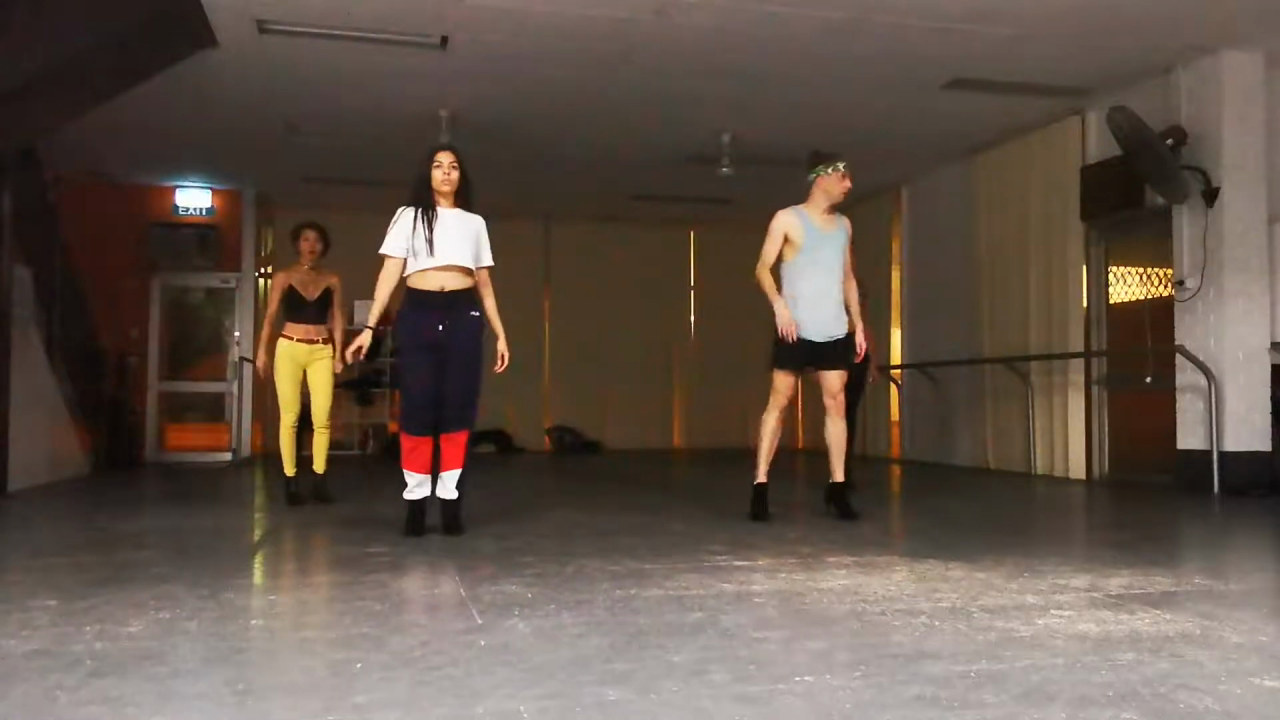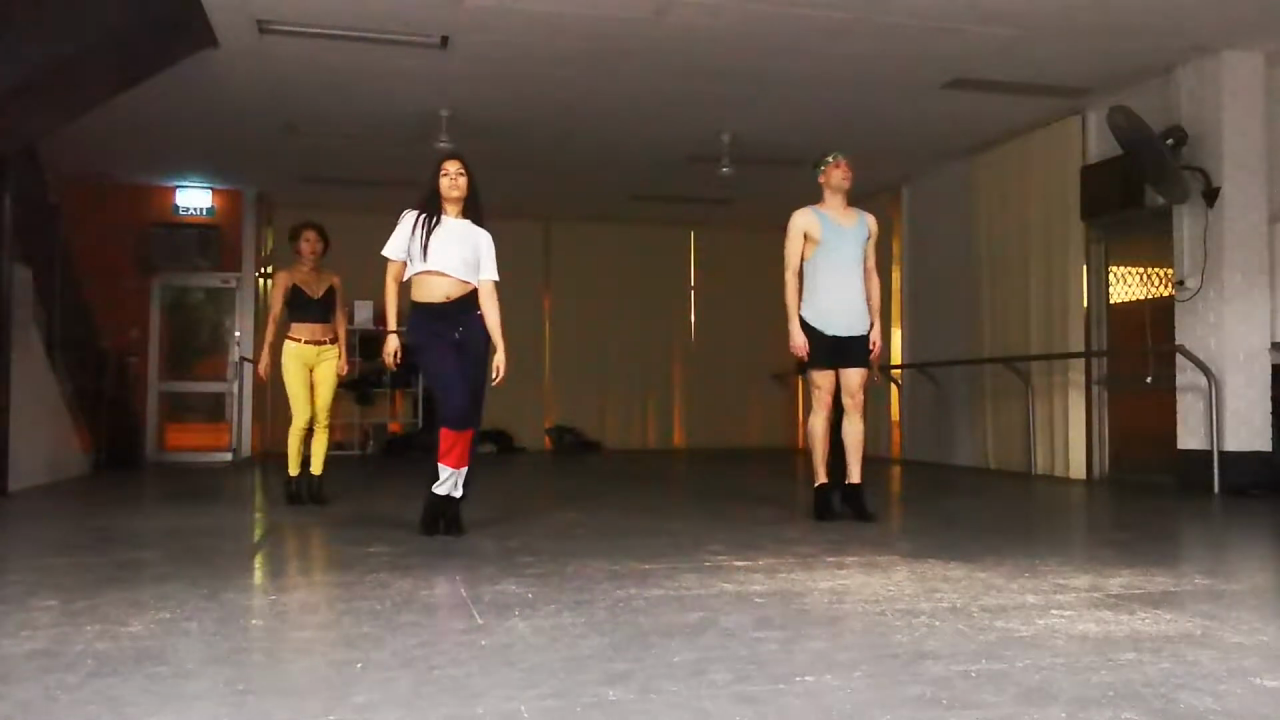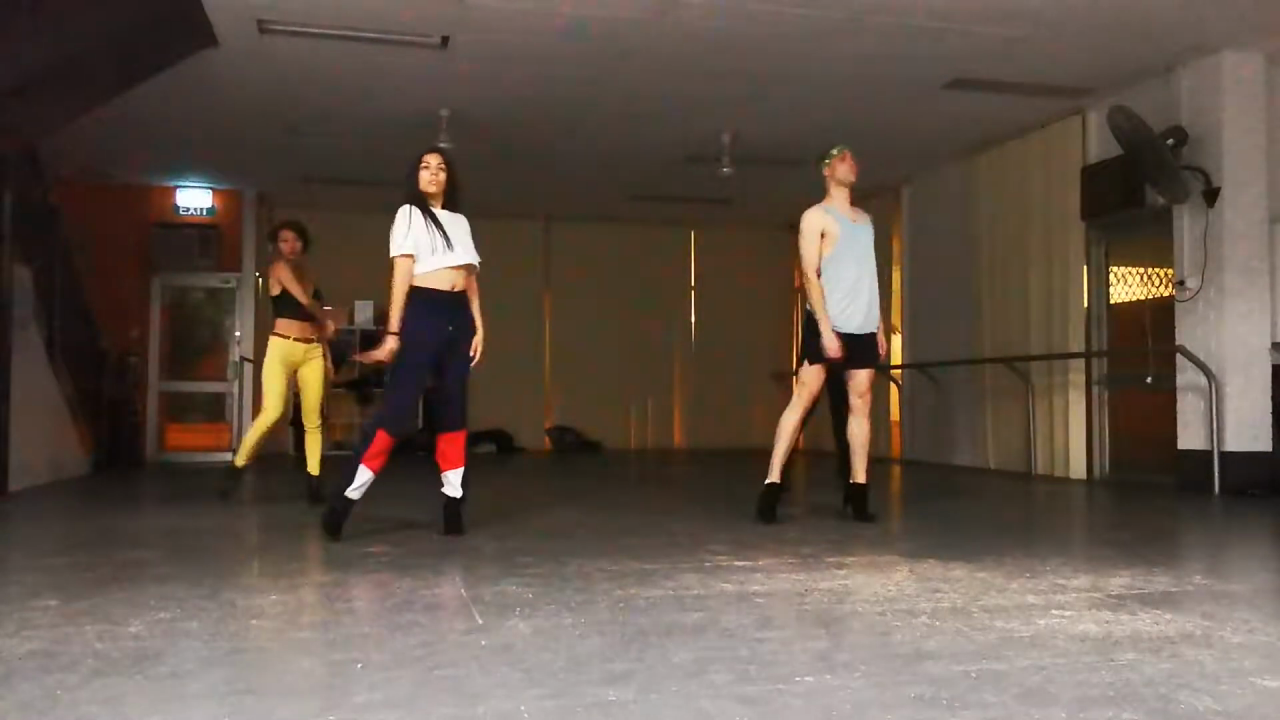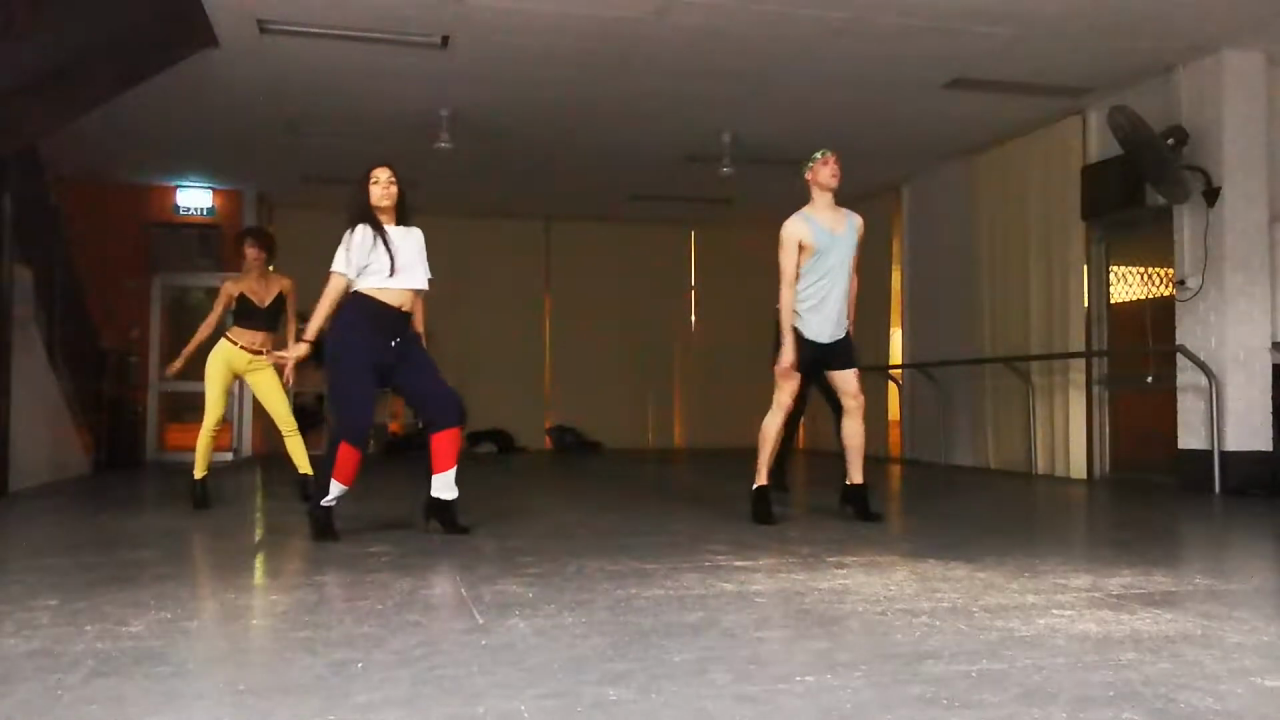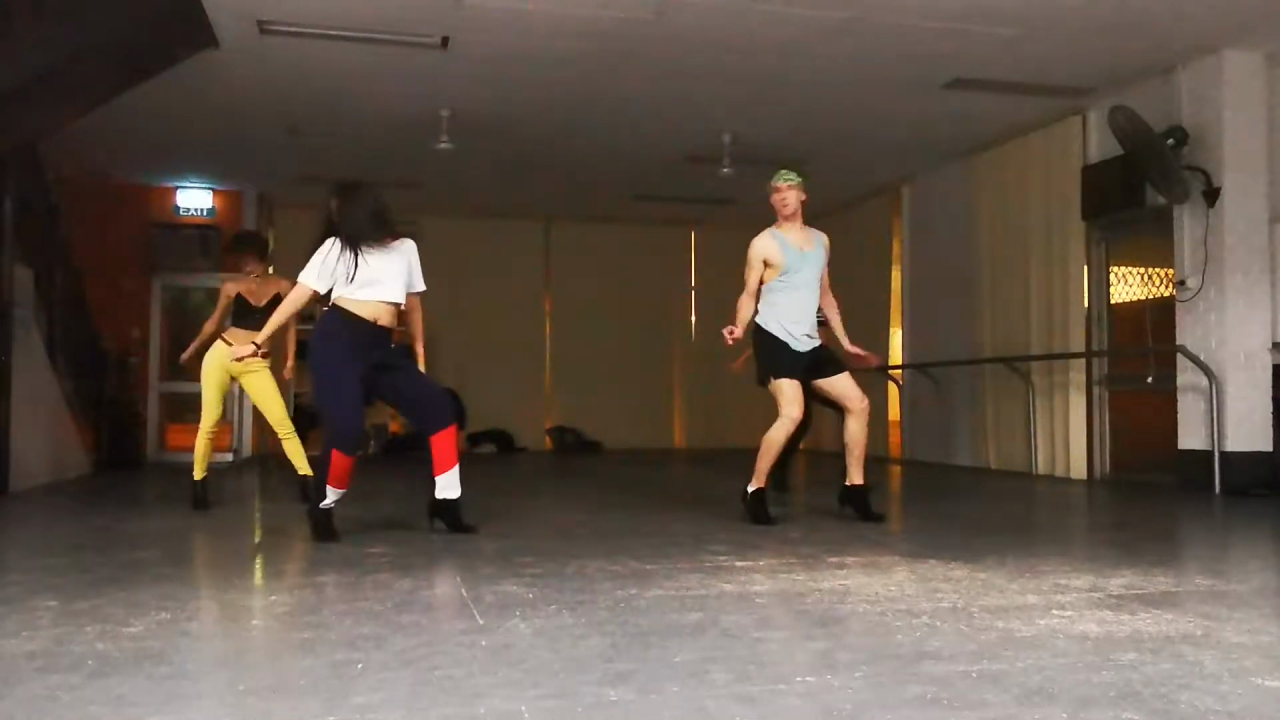
dt=1s
person 1, frame 1
left shoulder: (475, 223)
right shoulder: (409, 216)
left elbow: (485, 283)
right elbow: (389, 272)
left wrist: (501, 334)
right wrist: (369, 327)
left hip: (463, 315)
right hip: (418, 314)
left knee: (458, 406)
right knee: (417, 405)
left ankle: (449, 498)
right ankle: (416, 498)
person 1, frame 2
left shoulder: (480, 236)
right shoulder: (414, 220)
left elbow: (488, 294)
right elbow: (392, 278)
left wrist: (500, 348)
right wrist: (391, 331)
left hip: (469, 321)
right hip: (426, 323)
left knee: (469, 412)
right knee: (455, 404)
left ankle: (452, 498)
right ankle: (441, 491)
person 1, frame 3
left shoulder: (460, 221)
right shoulder: (409, 214)
right elbow: (402, 274)
left wrist: (479, 327)
right wrist: (393, 333)
left hip: (458, 316)
right hip: (422, 312)
left knee: (452, 408)
right knee: (400, 405)
left ankle: (452, 499)
right ankle: (349, 495)
person 1, frame 4
left shoulder: (415, 236)
right shoulder: (362, 234)
right elbow: (335, 287)
left wrist: (421, 344)
right wrist: (306, 340)
left hip: (401, 336)
right hip: (360, 329)
left knee: (446, 407)
right knee: (356, 422)
left ankle: (442, 500)
right ankle: (323, 506)
person 1, frame 5
left shoulder: (404, 247)
right shoulder: (337, 247)
left elbow: (413, 305)
right elbow: (299, 295)
left wrist: (420, 359)
right wrist: (258, 341)
left hip: (381, 348)
right hip: (338, 340)
left knee: (437, 406)
right knee: (346, 428)
left ankle: (446, 502)
right ankle: (322, 508)
person 2, frame 1
left shoulder: (844, 224)
right shoulder: (787, 219)
right elbow: (763, 268)
left wrist: (858, 324)
right wrist: (779, 305)
left hip: (835, 330)
right hip: (796, 329)
left knee: (836, 404)
right knee: (778, 402)
left ankle: (837, 486)
right ankle: (761, 484)
person 2, frame 2
left shoulder: (867, 221)
right shoulder: (804, 219)
left elbow: (871, 274)
right elbow: (791, 273)
left wrist: (876, 322)
right wrist: (794, 325)
left hip: (856, 327)
right hip: (818, 325)
left knee: (854, 404)
right knee: (822, 403)
left ankle: (853, 486)
right ankle: (822, 486)
person 2, frame 3
left shoulder: (865, 219)
right shoulder: (815, 217)
right elbow: (810, 275)
left wrist: (879, 325)
right wrist: (825, 328)
left hip: (864, 327)
right hip: (828, 323)
left knee: (861, 404)
right knee: (803, 398)
left ankle: (857, 489)
right ankle: (772, 484)
person 2, frame 4
left shoulder: (855, 222)
right shoulder: (795, 226)
right elbow: (786, 286)
left wrist: (849, 322)
right wrist: (787, 343)
left hip: (836, 333)
right hip: (800, 327)
left knee: (854, 404)
right knee: (783, 403)
left ankle: (855, 488)
right ankle: (761, 488)
person 2, frame 5
left shoulder: (821, 240)
right shoulder: (763, 244)
right elbow: (749, 296)
left wrist: (845, 341)
right wrist: (740, 328)
left hip: (810, 342)
right hip: (774, 339)
left knee: (858, 404)
right knee: (792, 414)
left ankle: (854, 488)
right ankle: (755, 491)
person 3, frame 1
left shoulder: (332, 280)
right shoulder: (283, 277)
left elbow: (337, 319)
right elbow: (270, 315)
left wrist: (339, 354)
right wrist: (262, 350)
left hip: (321, 352)
right hip: (289, 349)
left knee: (322, 418)
right knee: (289, 417)
left ankle: (319, 478)
right ankle: (291, 480)
person 3, frame 2
left shoulder: (333, 280)
right shoulder: (285, 277)
left elbow: (339, 319)
right elbow: (274, 316)
left wrist: (343, 354)
right wrist: (265, 353)
left hip: (328, 352)
right hip: (296, 350)
left knee: (323, 419)
right knee: (302, 416)
left ankle: (315, 481)
right ankle: (293, 480)
person 3, frame 3
left shoulder: (309, 277)
right shoulder: (279, 268)
right elbow: (304, 300)
left wrist: (326, 355)
right wrist: (326, 322)
left hip: (311, 352)
right hip: (281, 348)
left knee: (313, 419)
right knee: (272, 412)
left ankle: (314, 482)
right ankle: (238, 466)
person 3, frame 4
left shoulder: (284, 284)
right shoulder: (233, 286)
left elbow: (290, 324)
right elbow: (211, 321)
left wrist: (291, 361)
right wrist: (183, 356)
left hip: (261, 363)
right hip: (226, 353)
left knee: (287, 421)
right knee: (212, 421)
left ankle: (308, 480)
right ankle: (199, 482)
person 3, frame 5
left shoulder: (282, 285)
right shoulder: (232, 286)
left elbow: (290, 324)
right elbow: (215, 320)
left wrist: (290, 359)
right wrist: (192, 348)
left hip: (256, 365)
right hip: (220, 355)
left knee: (283, 423)
right knee: (209, 422)
left ankle: (308, 480)
right ankle: (199, 482)
